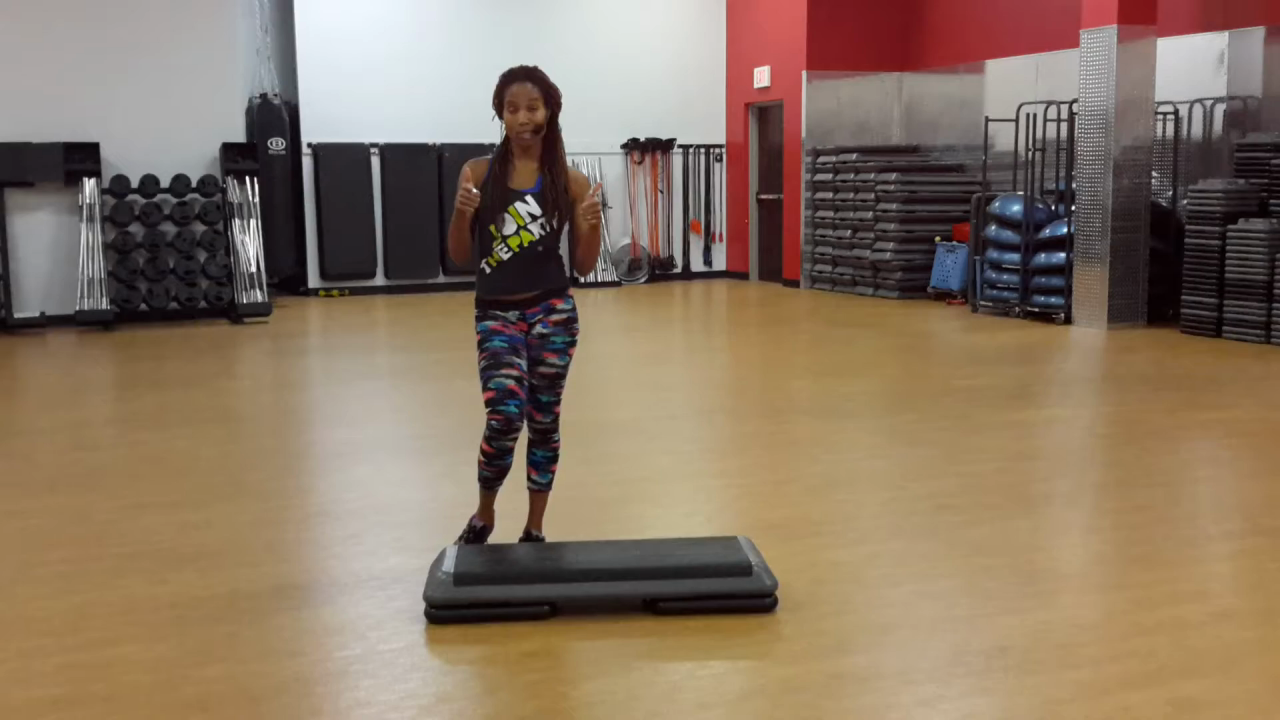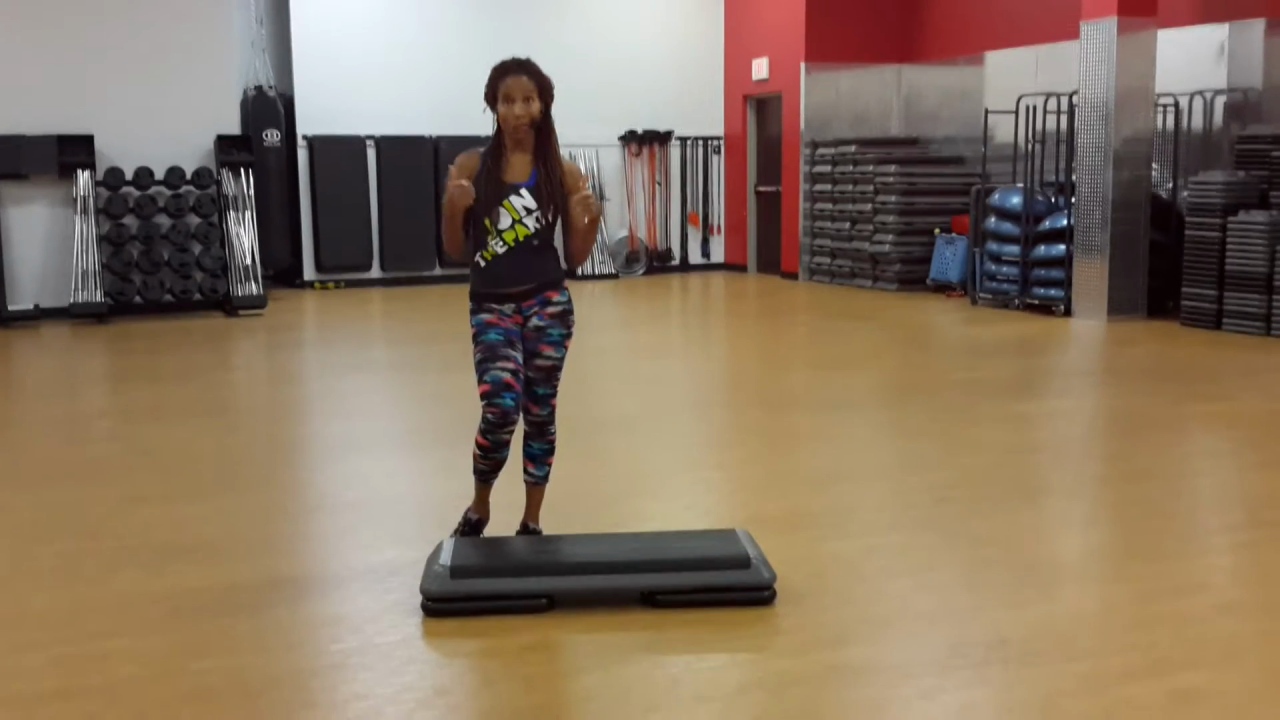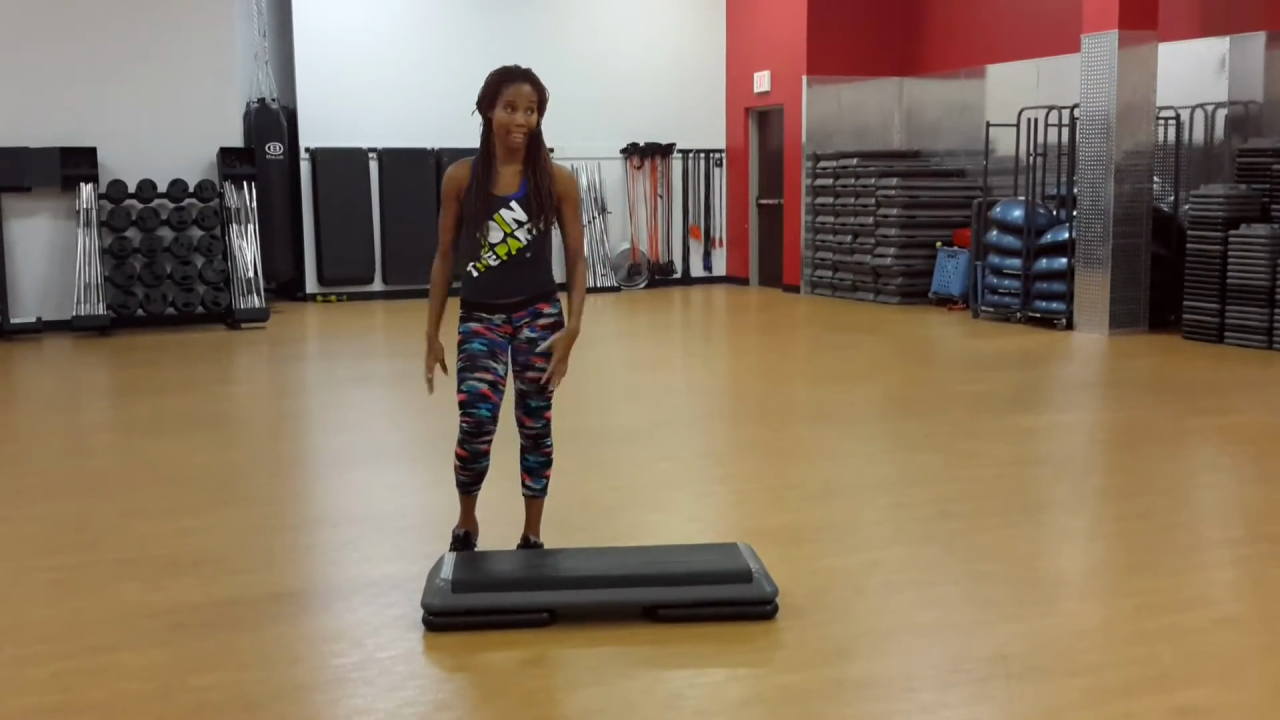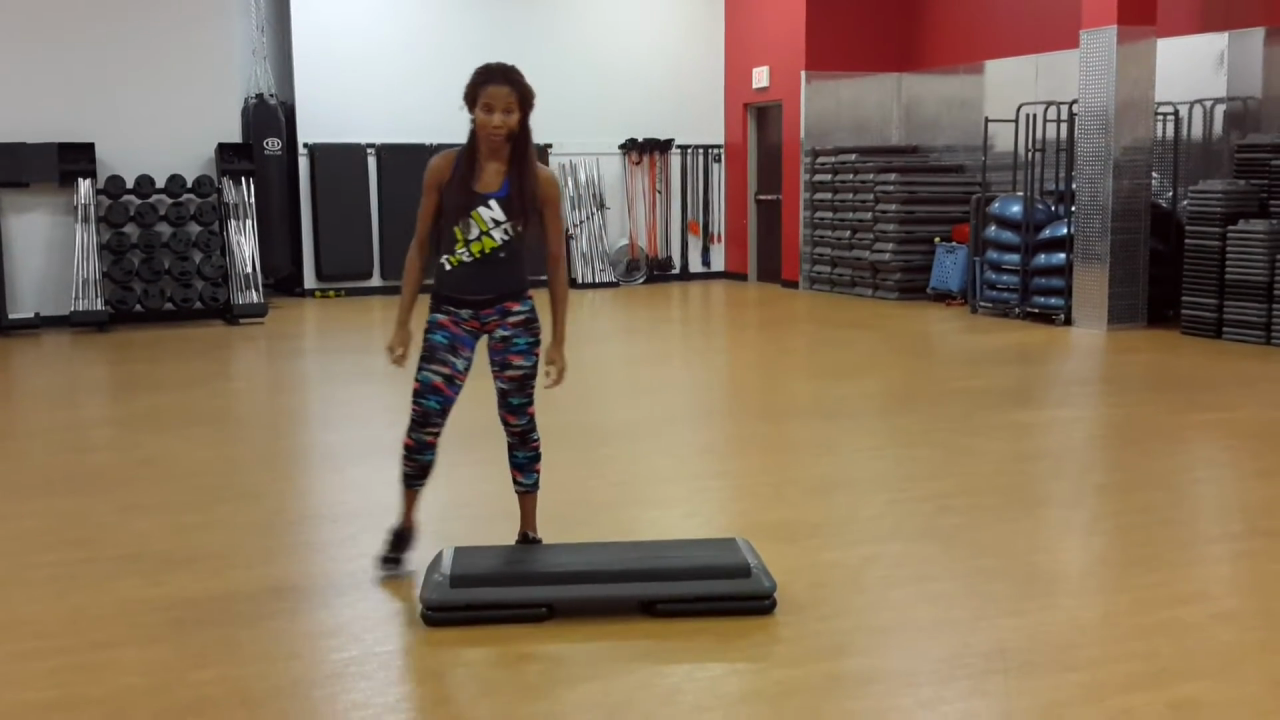
dt=1s
person 1, frame 1
left shoulder: (570, 180)
right shoulder: (478, 172)
left elbow: (583, 266)
right elbow: (460, 256)
left wrist: (592, 227)
right wrist: (461, 213)
left hip: (553, 313)
right hip: (496, 314)
left knee: (544, 420)
right knee: (505, 416)
left ankle: (534, 528)
right ankle: (483, 514)
person 1, frame 2
left shoulder: (564, 172)
right shoulder: (470, 167)
left elbow: (574, 256)
right elbow: (457, 251)
left wrist: (589, 224)
right wrist: (452, 210)
left hip: (549, 304)
right hip: (492, 307)
left knee: (540, 413)
right knee: (501, 410)
left ankle: (531, 521)
right ankle: (478, 507)
person 1, frame 3
left shoulder: (557, 179)
right shoulder: (460, 177)
left elbow: (574, 258)
right elbow: (445, 256)
left wrist: (572, 328)
right wrist: (432, 334)
left hip: (539, 314)
right hip: (480, 317)
left knee: (535, 425)
right knee: (477, 424)
left ankle: (532, 536)
right ankle: (466, 525)
person 1, frame 4
left shoulder: (540, 179)
right shoulder: (443, 168)
left elbow: (555, 262)
right elbow: (421, 246)
left wrist: (559, 340)
right wrist: (403, 321)
left hip: (512, 311)
right hip: (450, 311)
left knee: (519, 423)
right knee: (425, 418)
left ankle: (529, 533)
right ankle: (405, 524)
